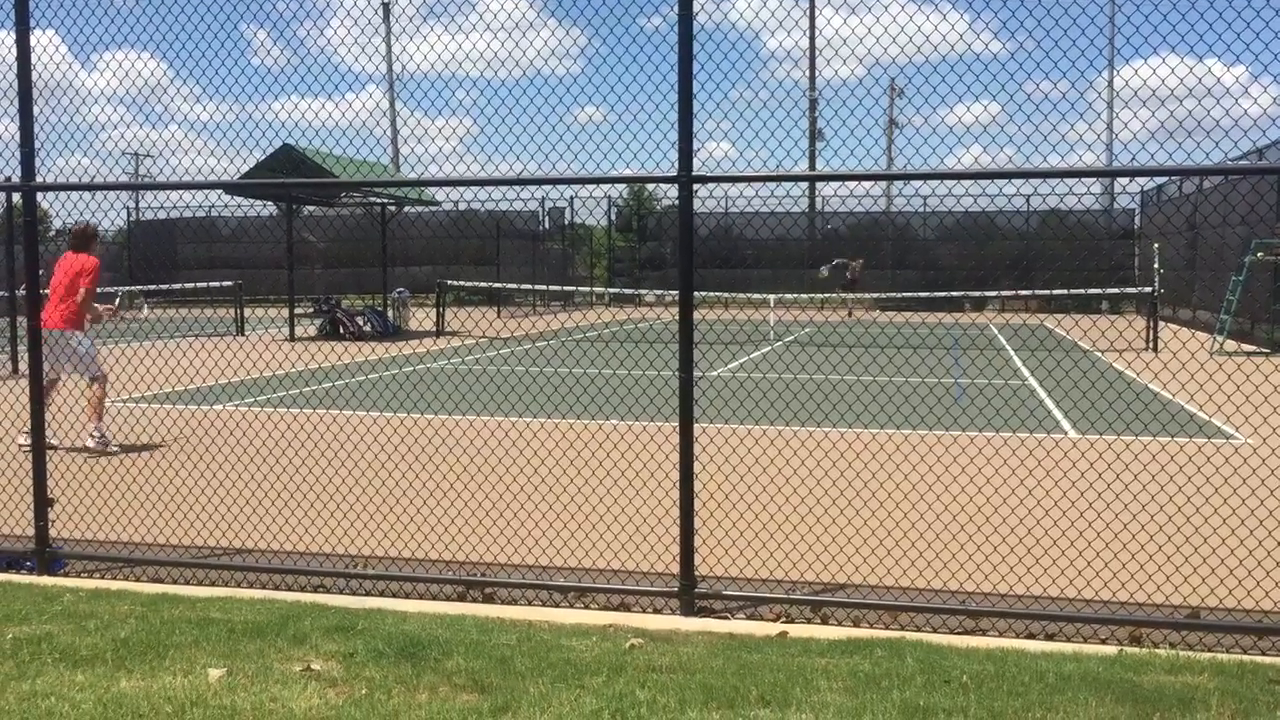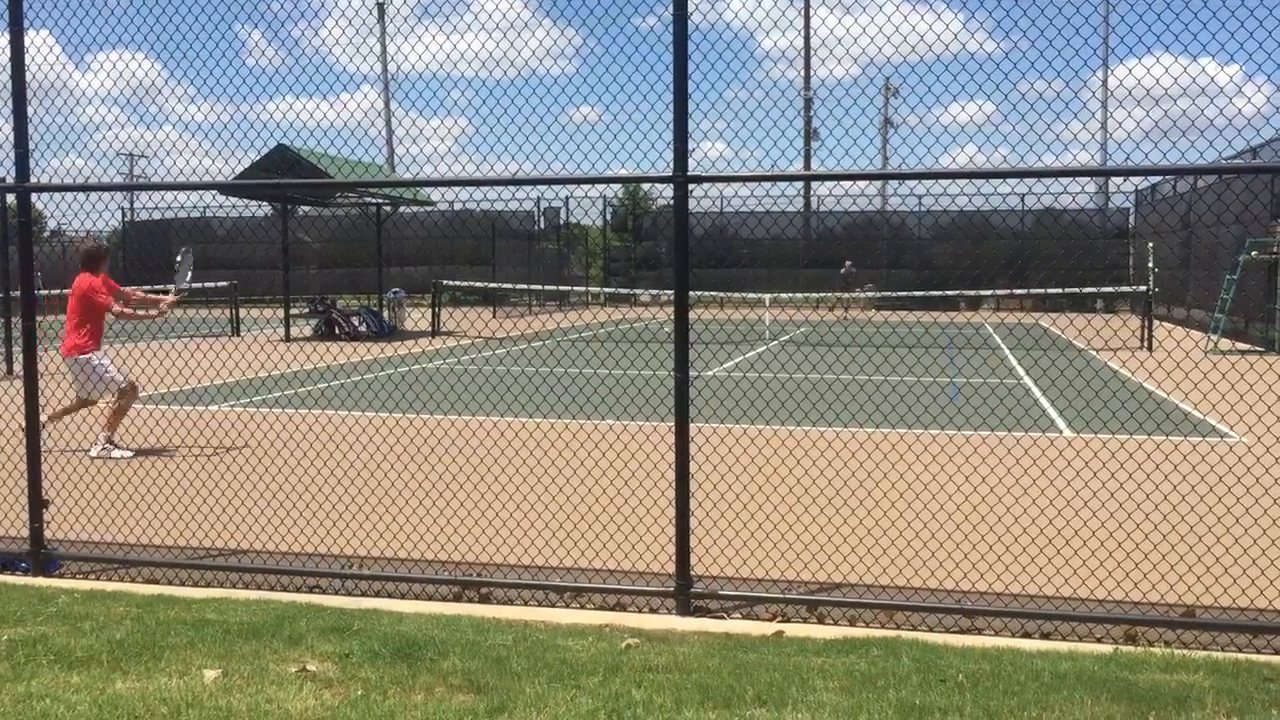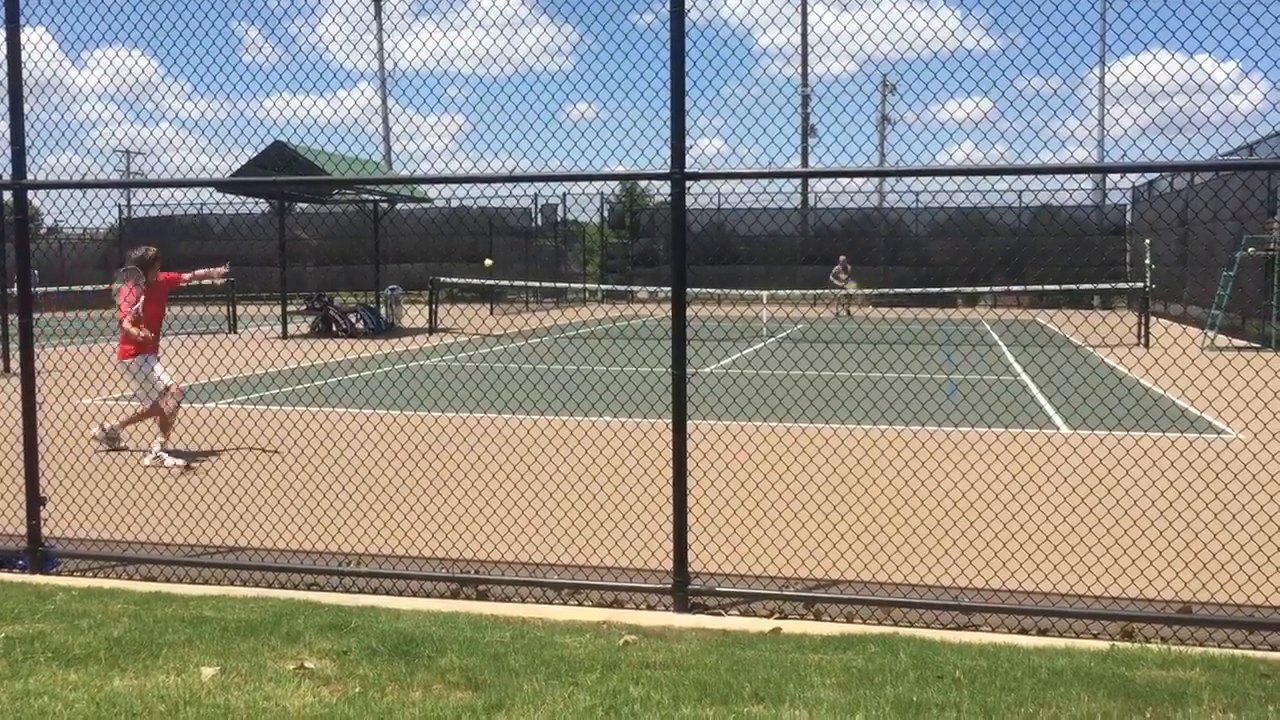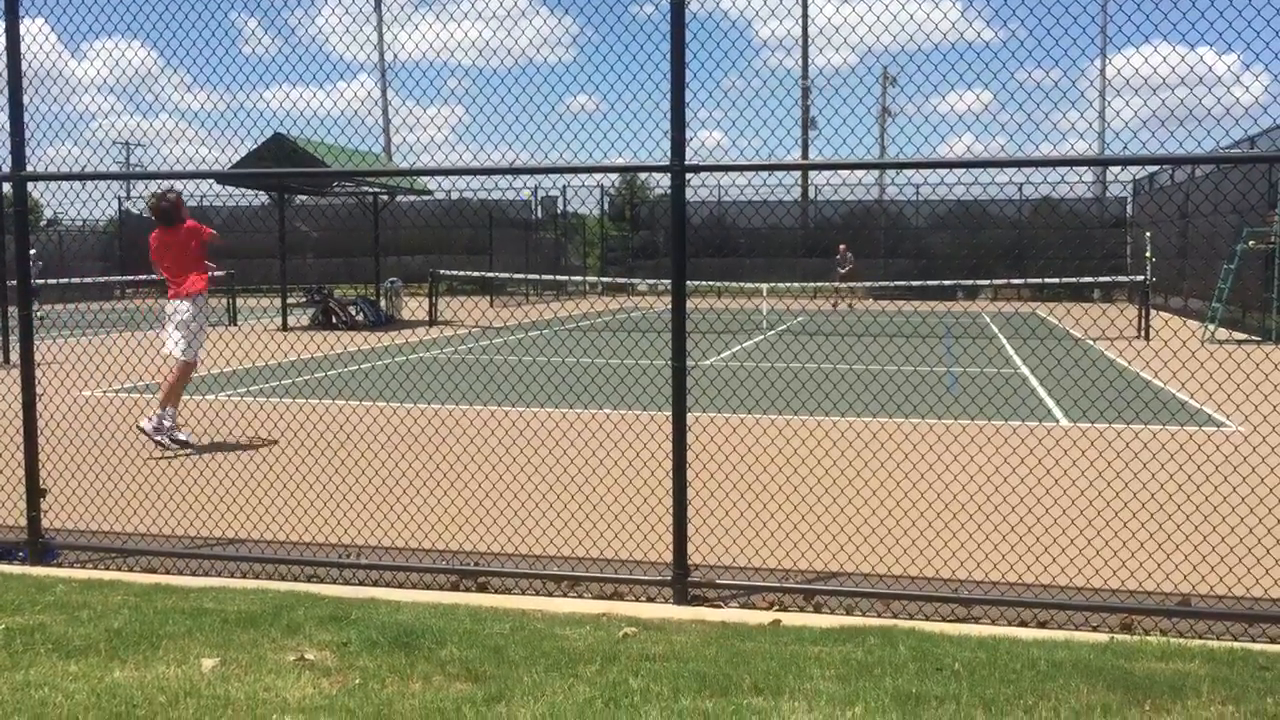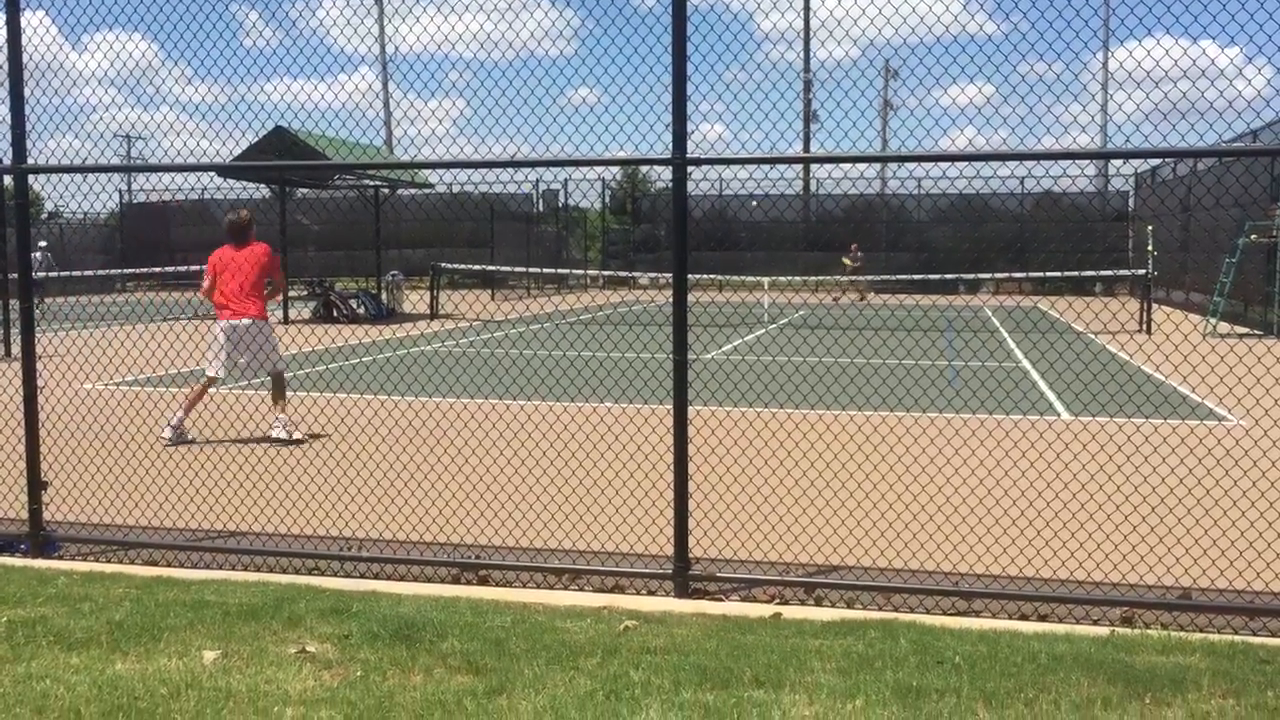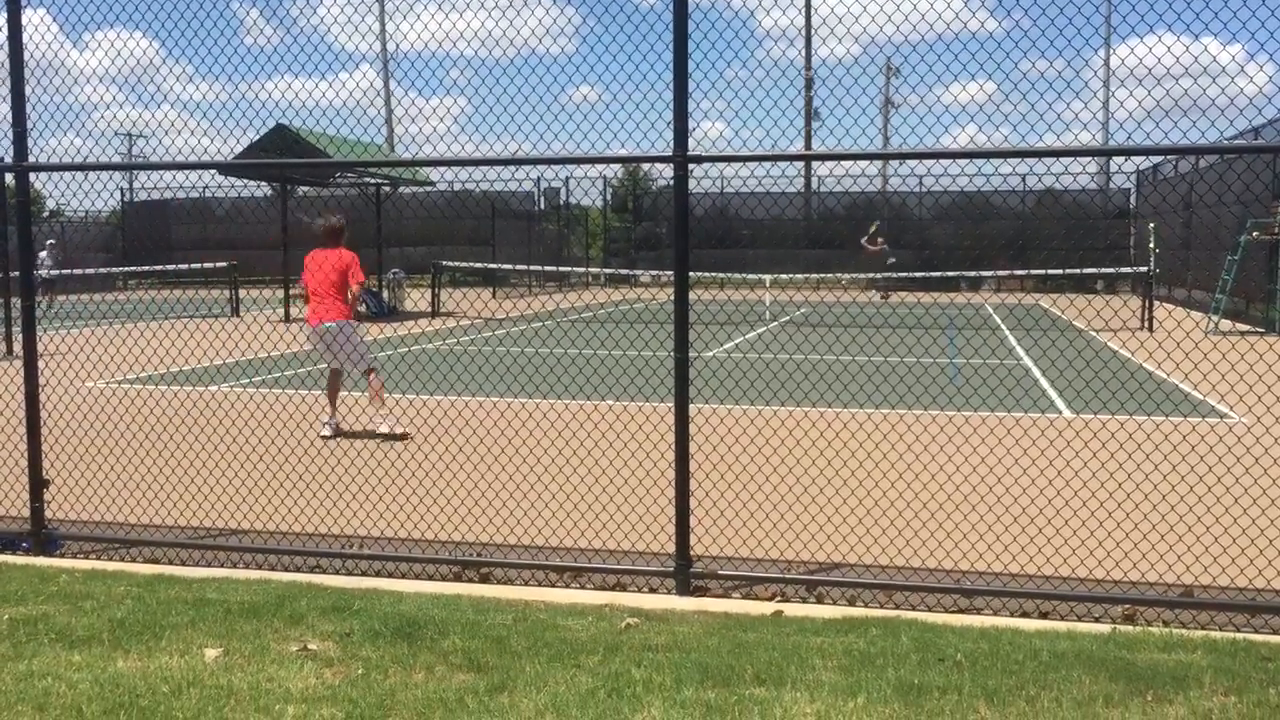
dt=0.4s
person 1, frame 1
left shoulder: (65, 258)
right shoulder: (91, 262)
right elbow: (81, 299)
left wrist: (97, 308)
right wrist: (95, 315)
left hip: (47, 326)
right hip: (68, 329)
left knee: (49, 380)
right knee: (98, 377)
left ankle: (32, 432)
right ankle: (96, 435)
person 1, frame 2
left shoulder: (98, 279)
right shoulder: (89, 283)
left elbow: (129, 295)
right elbow: (117, 311)
left wrist: (162, 300)
right wrist: (151, 314)
left hip: (77, 351)
right hip: (83, 352)
left knee: (85, 400)
right knee: (127, 390)
left ankle: (40, 424)
right ankle: (102, 445)
person 1, frame 3
left shoulder: (161, 281)
right shoulder: (130, 292)
left elbow: (190, 276)
right elbow: (125, 323)
left wrist: (213, 272)
right wrist: (137, 333)
left hip: (150, 355)
right hip: (134, 357)
left knee: (156, 405)
right knee: (173, 392)
left ankle: (109, 431)
right ankle: (158, 452)
person 1, frame 4
left shoulder: (156, 238)
right shoulder: (191, 228)
right elbow: (211, 237)
left hip: (176, 301)
right hip: (193, 300)
left knee: (184, 364)
right knee: (185, 364)
left ankle: (168, 423)
right ankle: (157, 420)
person 1, frame 5
left shoulder: (217, 256)
right shoulder: (264, 251)
left elbow: (206, 291)
right elbow: (280, 286)
left hip: (225, 322)
right hip: (255, 320)
left knee: (210, 378)
right knee: (277, 372)
left ankle: (175, 426)
right ankle: (280, 425)
person 1, frame 6
left shoulder: (311, 258)
right shoulder: (348, 257)
left elbow: (305, 293)
right elbow: (356, 291)
left hip: (314, 325)
right hip: (339, 322)
left knee: (336, 368)
right knee: (370, 370)
left ankle: (330, 422)
right ankle: (383, 421)
